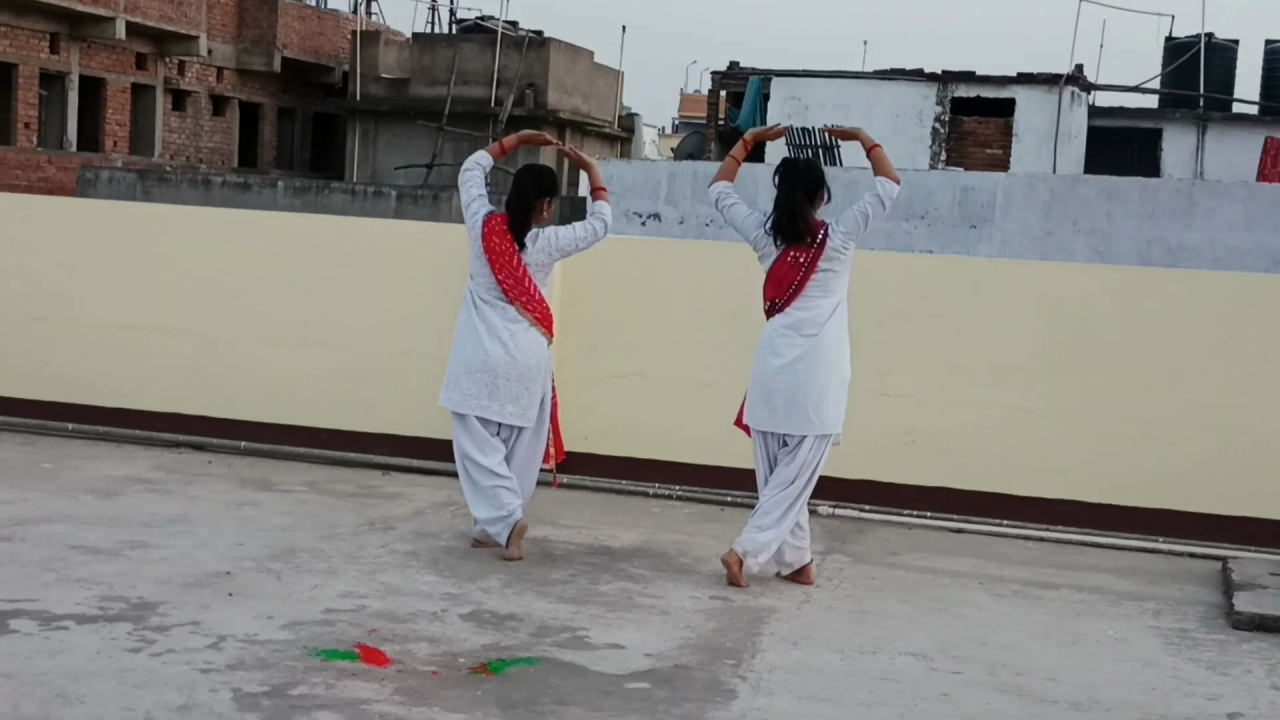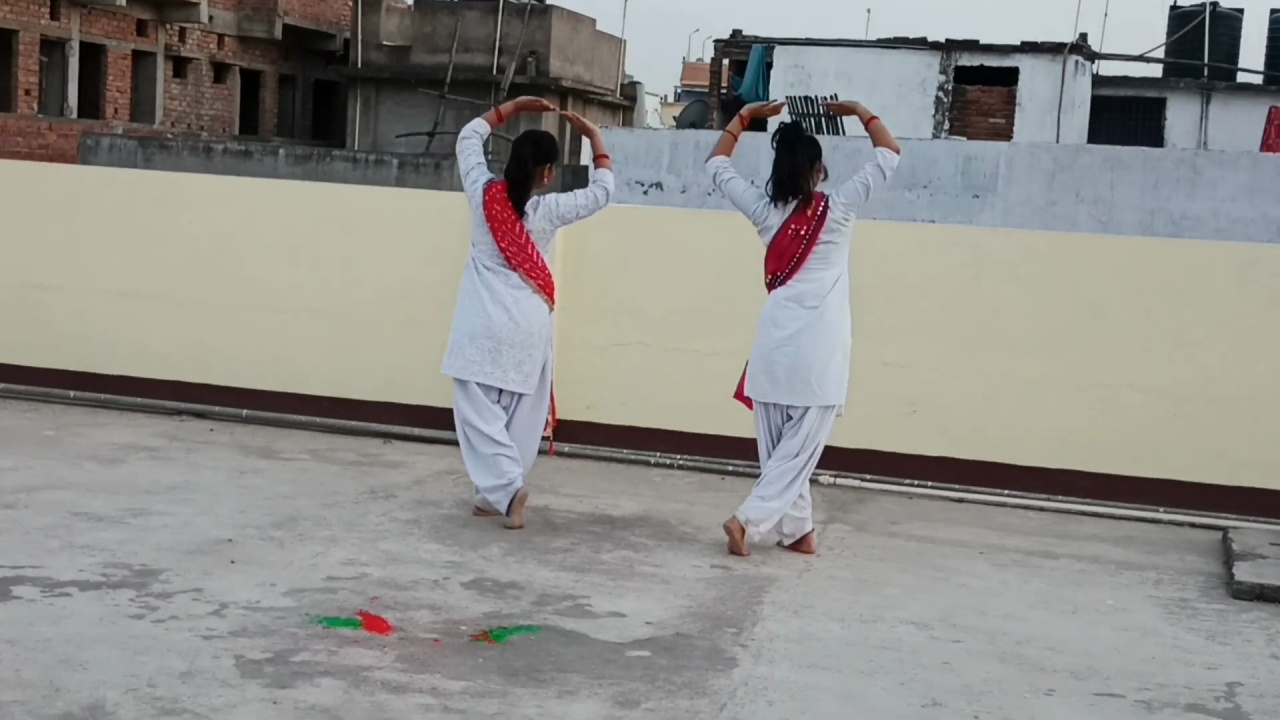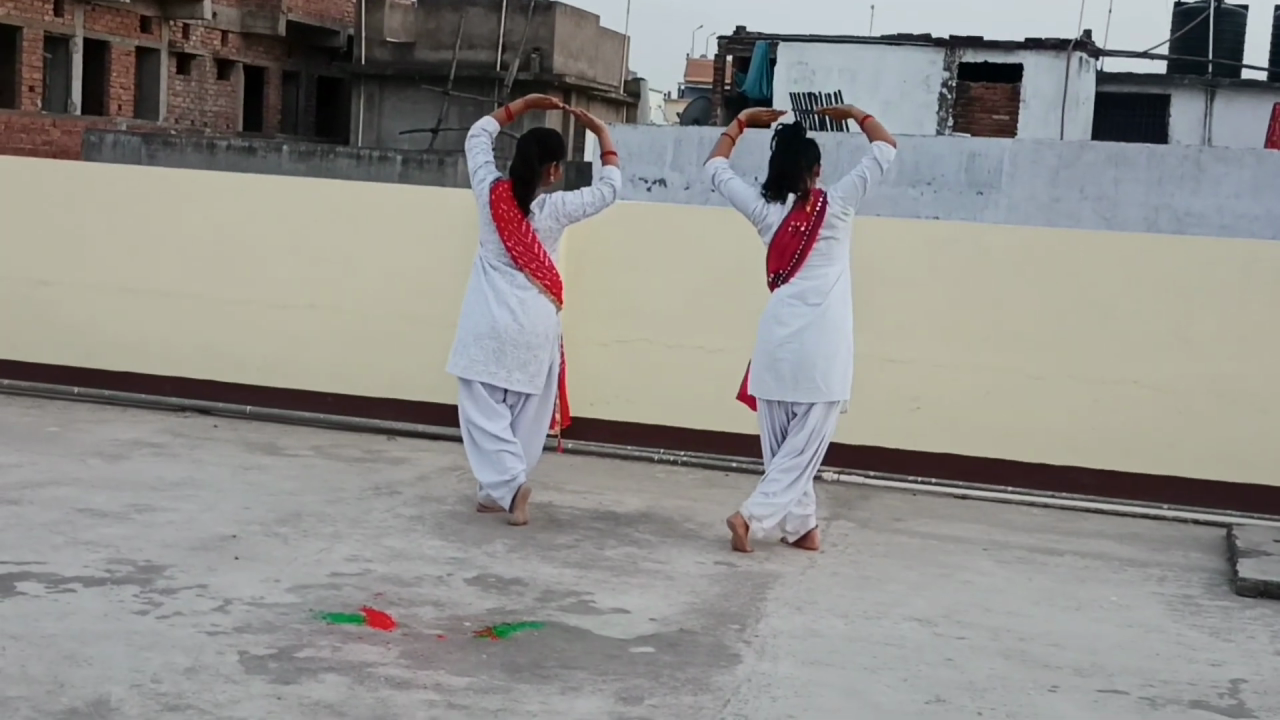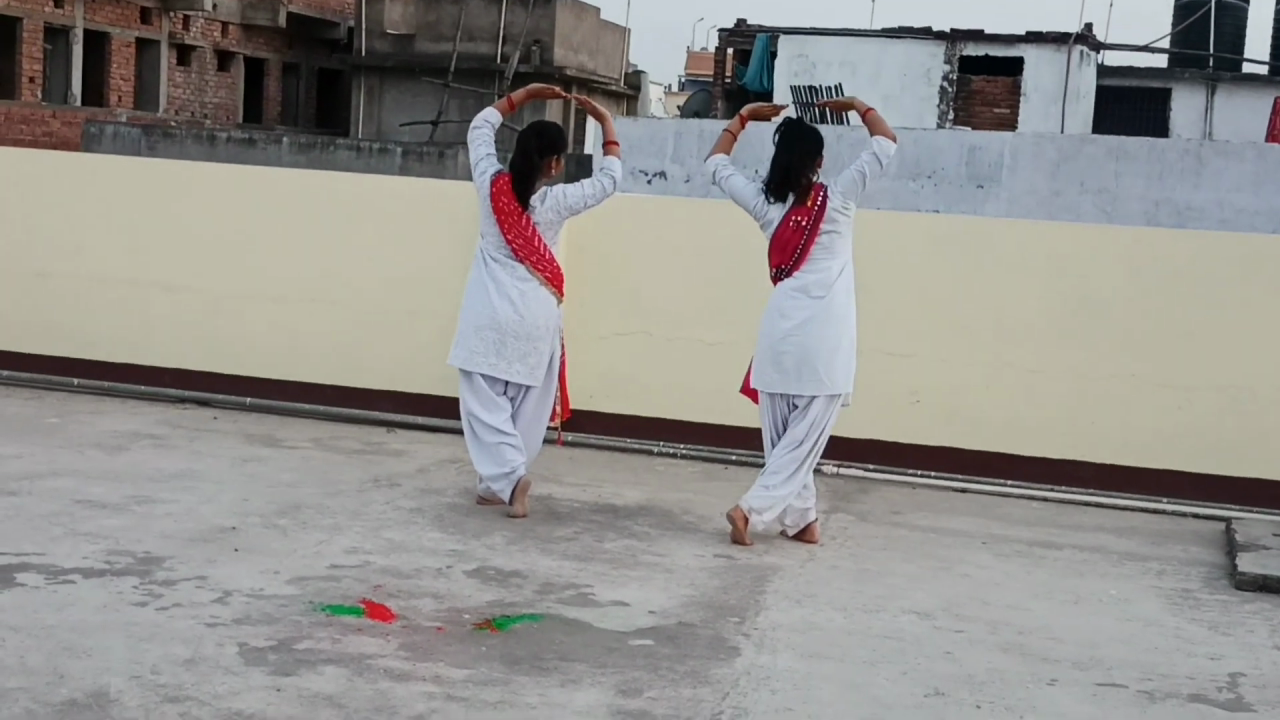
dt=1s
person 1, frame 1
left shoulder: (765, 236)
right shoulder: (839, 238)
left elbow: (720, 189)
right elbow: (889, 185)
left wrist: (749, 140)
right wrist: (863, 139)
left hip: (773, 368)
right hip: (818, 375)
left knee: (777, 474)
right knee: (795, 476)
left ankle: (796, 560)
right ankle: (747, 551)
person 1, frame 2
left shoulder: (764, 210)
right shoulder: (838, 209)
left elbow: (717, 165)
right elbow: (889, 155)
left wrist: (744, 116)
right wrist: (860, 112)
left hip: (776, 341)
right hip: (820, 347)
left knee: (779, 447)
right knee: (800, 448)
left ankle: (797, 530)
right ankle: (750, 520)
person 1, frame 3
left shoulder: (764, 209)
right shoulder: (837, 205)
left elbow: (716, 166)
right elbow: (886, 148)
left wrist: (742, 121)
right wrist: (854, 113)
left hip: (778, 338)
right hip: (823, 343)
left knee: (782, 443)
right knee: (805, 444)
left ankle: (800, 526)
right ankle: (752, 516)
person 1, frame 4
left shoulder: (765, 204)
right shoulder: (839, 199)
left elbow: (716, 163)
right elbow: (886, 143)
left wrist: (745, 116)
right wrist: (857, 105)
left hip: (781, 330)
right hip: (825, 336)
left knee: (783, 434)
right knee: (805, 435)
left ankle: (801, 519)
right ankle: (752, 508)
person 2, frame 1
left shoulder: (483, 226)
right shoulder: (547, 244)
left elbow: (471, 170)
right elbow: (600, 223)
left wrist: (517, 140)
right wrist: (591, 169)
left hip: (480, 357)
right hip: (526, 360)
left knee: (478, 444)
right knee: (519, 449)
left ankle: (504, 520)
right ankle: (491, 526)
person 2, frame 2
left shoulder: (483, 194)
right shoulder: (548, 210)
left elbow: (468, 136)
right elbow: (601, 191)
left wrist: (513, 107)
right wrist: (593, 135)
left hip: (482, 324)
right hip: (528, 326)
left knee: (479, 410)
right knee: (519, 415)
left ankle: (504, 487)
right ankle: (493, 493)
person 2, frame 3
left shoulder: (490, 192)
right shoulder: (557, 209)
left elbow: (478, 135)
right elbow: (609, 187)
left wrist: (524, 105)
right wrist: (601, 132)
left hip: (489, 322)
right hip: (535, 325)
left knee: (484, 409)
right knee: (526, 415)
left ankle: (507, 484)
right ankle: (499, 489)
person 2, frame 4
left shoulder: (491, 185)
right shoulder: (558, 202)
left elbow: (481, 126)
right elbow: (609, 178)
left wrist: (525, 94)
right wrist: (605, 121)
left hip: (490, 314)
right hip: (536, 317)
left knee: (484, 400)
right knee: (527, 407)
left ankle: (506, 476)
right ankle: (500, 482)
